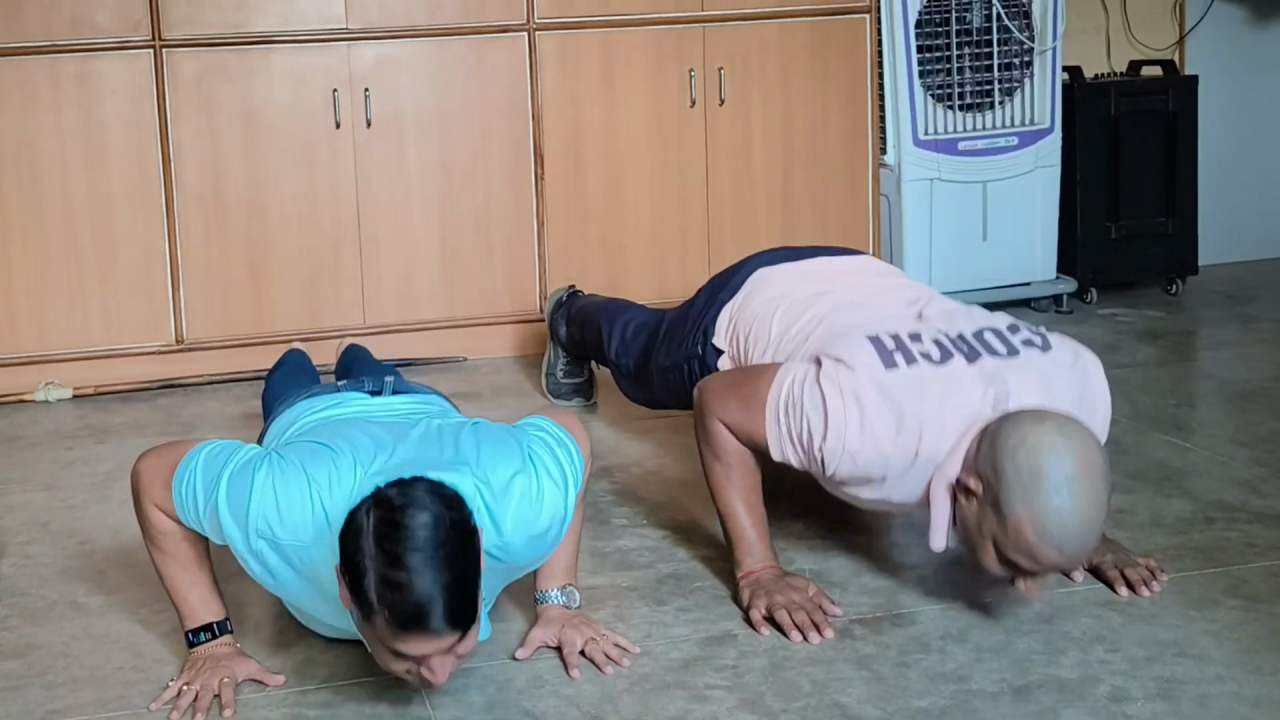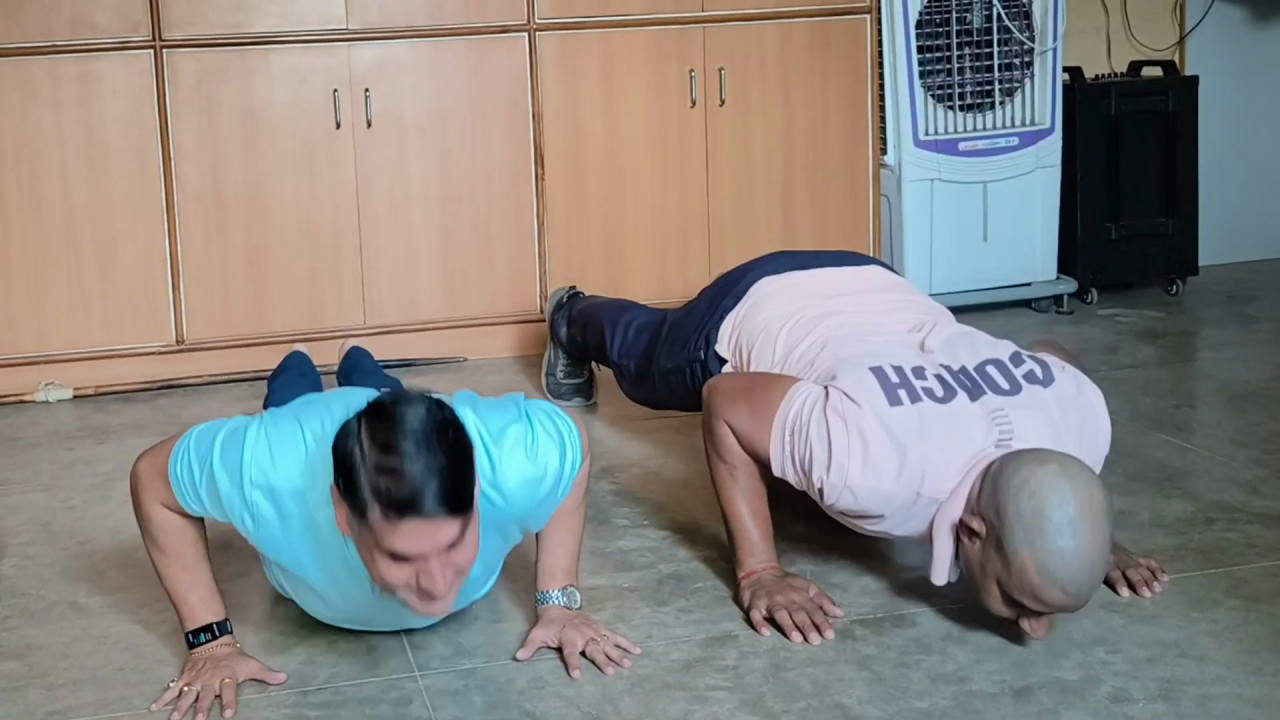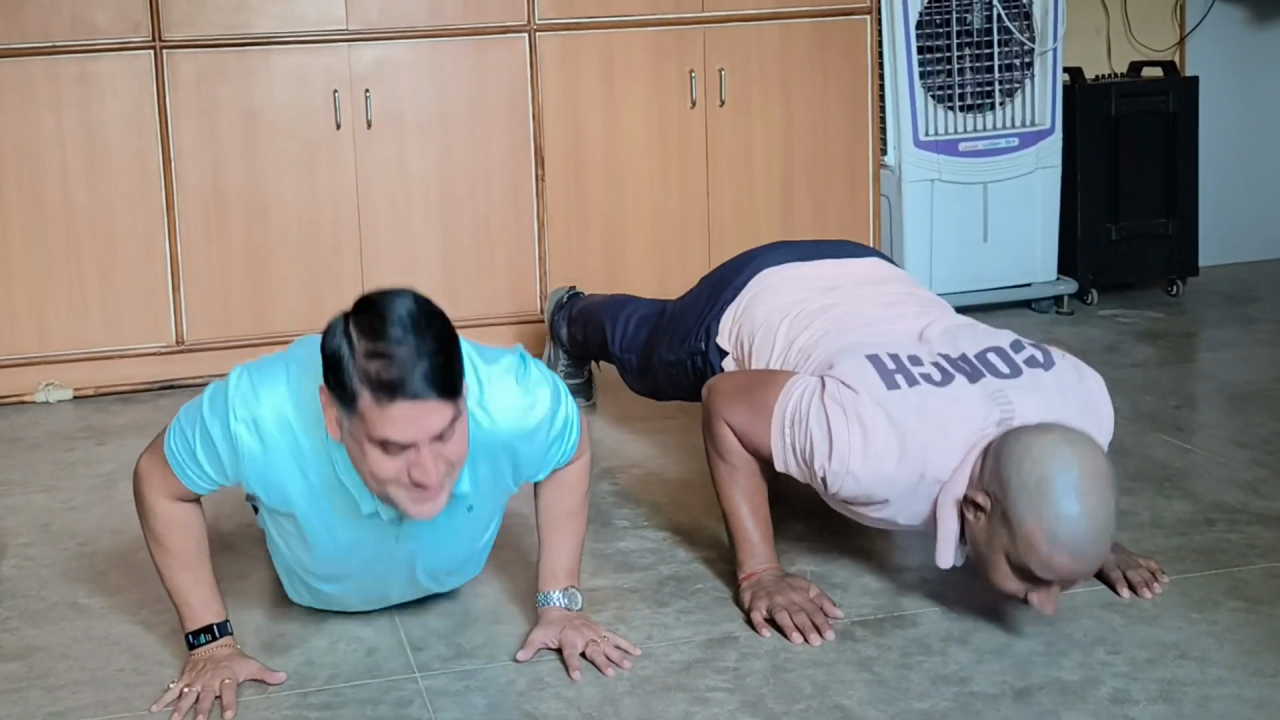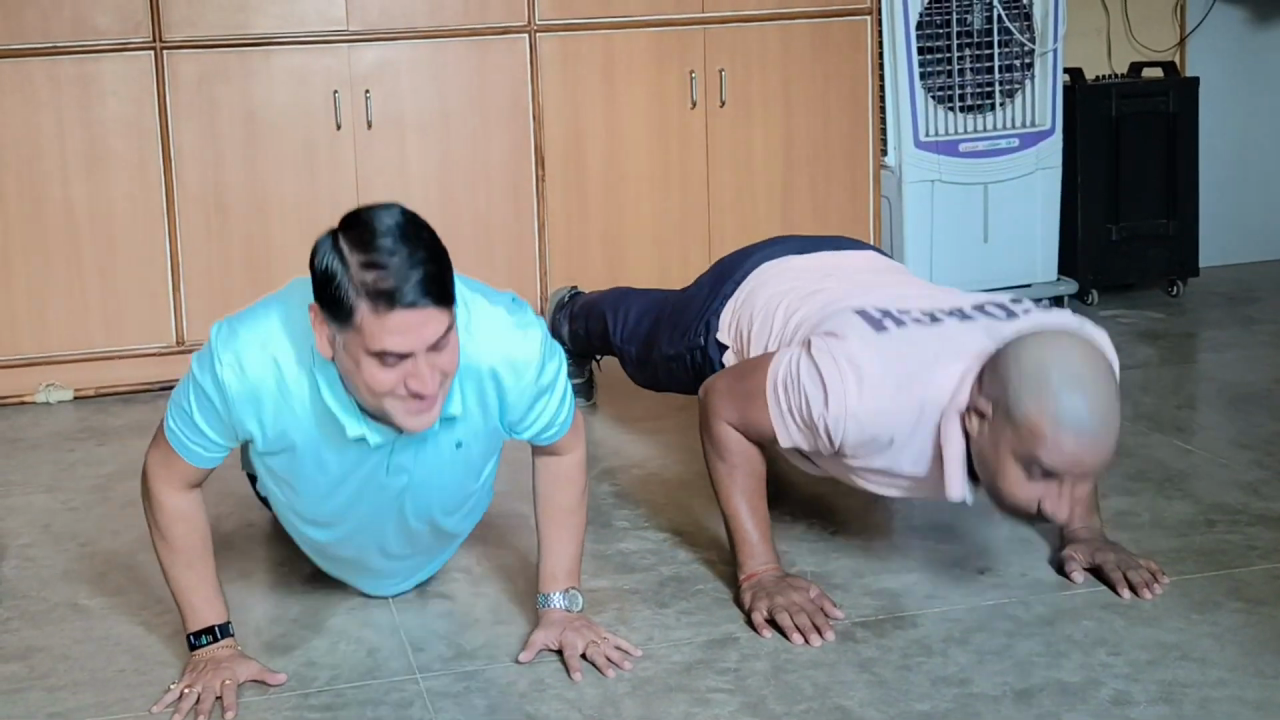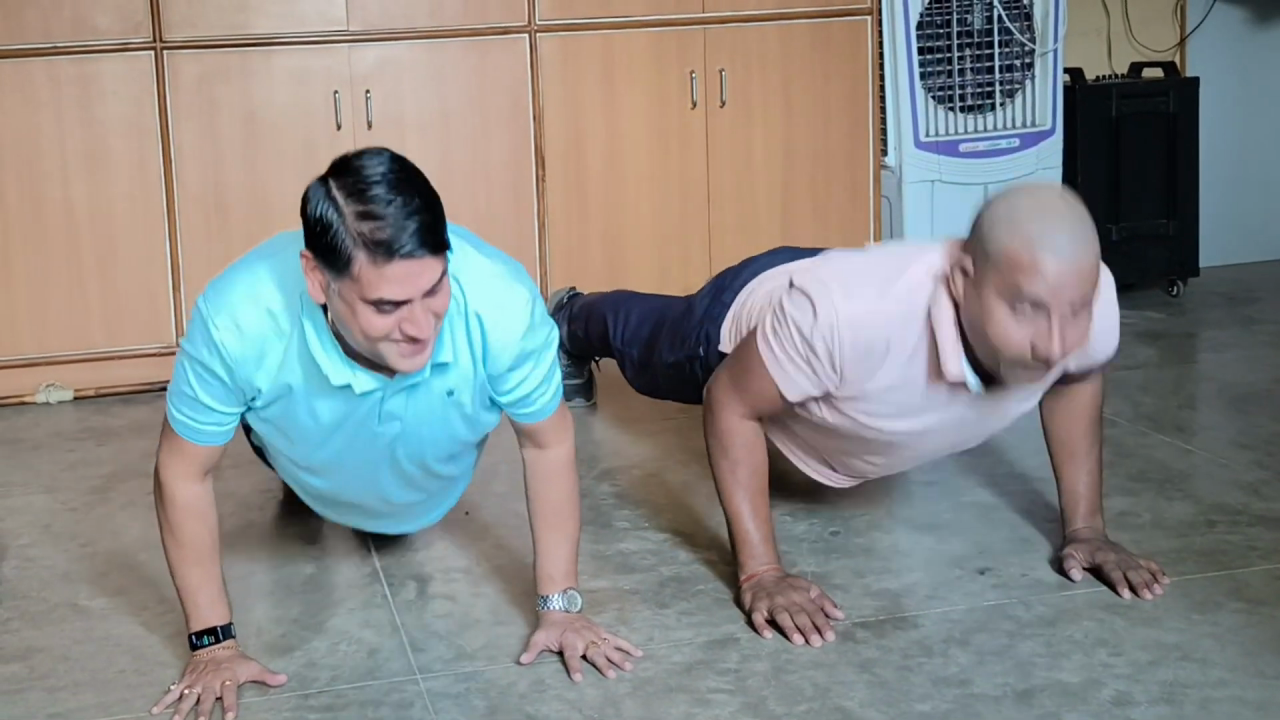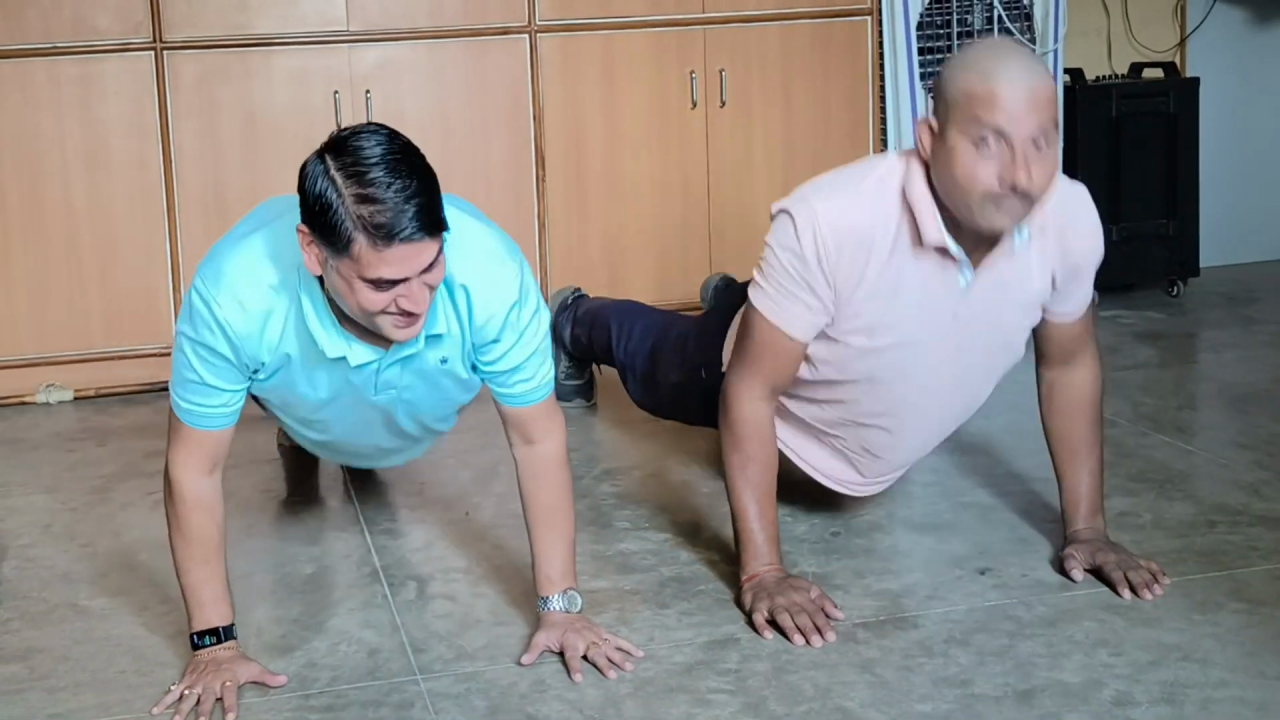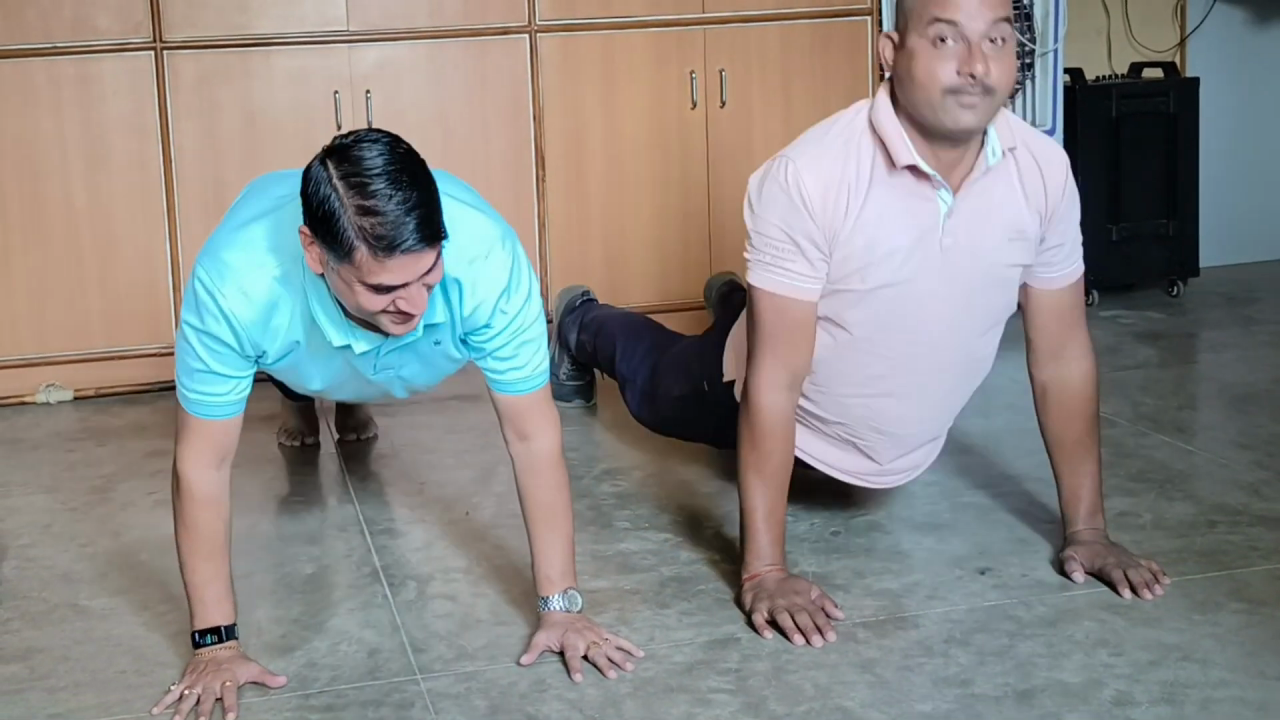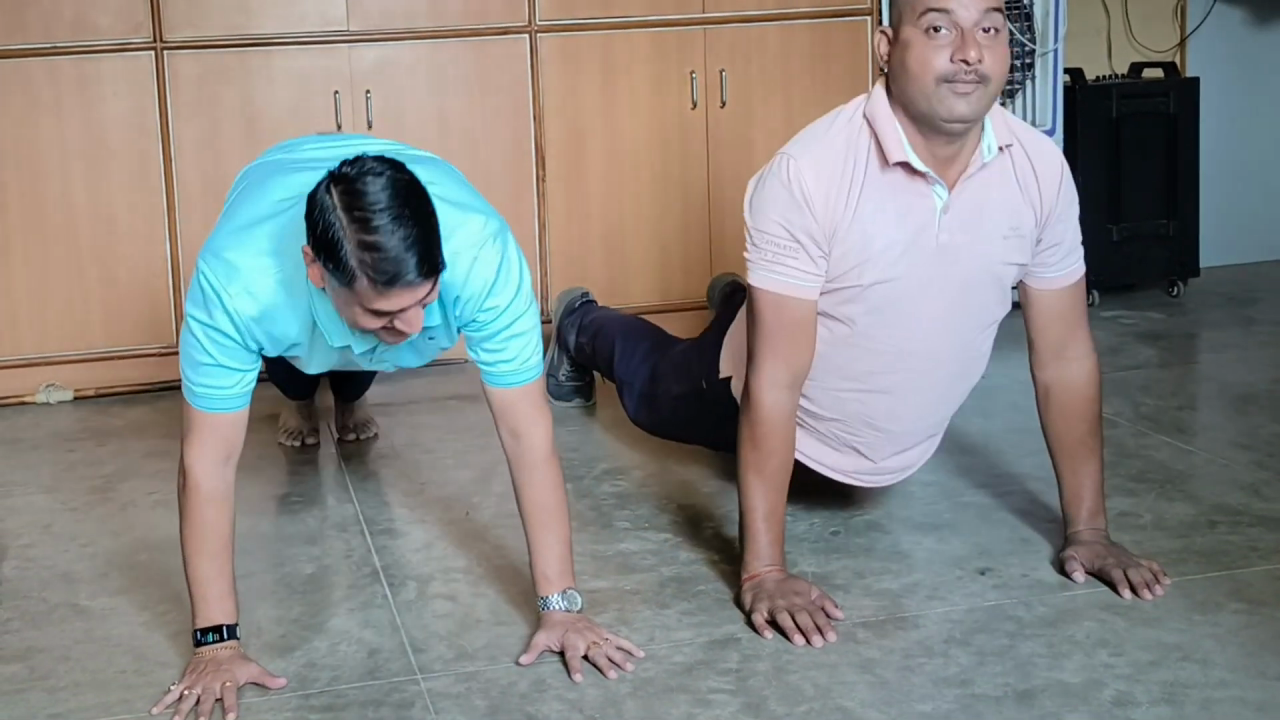
dt=0.1s
person 1, frame 1
left shoulder: (1082, 397)
right shoulder: (867, 421)
right elbow: (713, 407)
left wrist: (1086, 535)
right wrist: (757, 571)
right hip: (751, 306)
right knee: (642, 360)
right ankle: (572, 319)
person 1, frame 2
left shoulder: (1085, 421)
right shoulder: (873, 468)
right elbow: (720, 405)
left wrist: (1092, 548)
right wrist: (759, 571)
right hip: (758, 310)
right knee: (643, 359)
right ankle: (573, 319)
person 1, frame 3
left shoulder: (1088, 410)
right shoulder: (874, 452)
right elbow: (721, 405)
left wrist: (1090, 540)
right wrist: (759, 572)
right hip: (756, 305)
right knee: (644, 351)
right ankle: (573, 320)
person 1, frame 4
left shoulder: (1086, 354)
right shoulder: (869, 394)
right elbow: (721, 408)
left wrist: (1085, 531)
right wrist: (760, 571)
right hip: (756, 297)
right knee: (652, 339)
right ankle: (575, 317)
person 1, frame 5
left shoulder: (1088, 301)
right shoulder: (840, 311)
left elbow: (1077, 384)
right elbow: (728, 405)
left wrist: (1085, 529)
right wrist: (759, 571)
right knee: (648, 350)
right ankle: (575, 318)
person 1, frame 6
left shoulder: (1070, 218)
right shoulder: (828, 224)
left elbow: (1070, 362)
right elbow: (752, 391)
left wrist: (1086, 529)
right wrist: (762, 572)
right hip: (769, 394)
right knee: (662, 371)
right ankle: (579, 325)
person 1, frame 7
left shoulder: (1043, 173)
right shoulder: (806, 179)
left elbow: (1063, 358)
right elbow: (771, 381)
left wrist: (1086, 528)
right wrist: (763, 572)
right hip: (774, 407)
right knee: (655, 390)
right ankle: (582, 328)
person 1, frame 8
left shoulder: (1038, 168)
right shoulder: (809, 173)
left elbow: (1065, 358)
right elbow: (774, 386)
left wrist: (1087, 530)
right wrist: (763, 570)
right hip: (755, 390)
right knee: (655, 399)
right ankle: (580, 332)
person 2, frame 1
left shoulder: (526, 506)
right shoulder: (279, 518)
left elbow: (570, 430)
right elbow: (149, 478)
left wrist: (558, 599)
right wrist: (211, 638)
left ankle: (356, 373)
right ankle: (295, 374)
person 2, frame 2
left shoulder: (520, 455)
right shoulder: (268, 473)
left elbow: (574, 449)
right elbow: (150, 479)
left wrist: (557, 599)
right wrist: (210, 634)
left ankle: (357, 374)
right ankle: (293, 384)
person 2, frame 3
left shoulder: (516, 402)
right shoulder: (255, 416)
left elbow: (571, 455)
right elbow: (157, 485)
left wrist: (559, 599)
right wrist: (209, 638)
person 2, frame 4
left shoulder: (511, 344)
right shoulder: (247, 361)
left elbow: (565, 447)
right elbow: (169, 483)
left wrist: (560, 603)
right wrist: (210, 639)
person 2, frame 5
left shoulder: (500, 299)
right shoulder: (237, 318)
left elbow: (548, 444)
right elbow: (182, 477)
left wrist: (560, 602)
right wrist: (212, 639)
person 2, frame 6
left shoulder: (491, 269)
right shoulder: (233, 291)
left elbow: (538, 440)
right elbow: (194, 470)
left wrist: (560, 605)
right wrist: (214, 642)
right hip: (300, 380)
right ankle: (301, 442)
person 2, frame 7
left shoulder: (484, 250)
right shoulder: (236, 276)
left elbow: (533, 435)
right elbow: (201, 467)
left wrist: (561, 605)
right wrist: (215, 641)
left ankle: (355, 405)
right ankle: (299, 406)
person 2, frame 8
left shoulder: (479, 248)
right shoulder: (236, 272)
left elbow: (528, 436)
right elbow: (208, 465)
left wrist: (560, 606)
right wrist: (216, 642)
left ankle: (349, 397)
right ankle: (299, 403)
